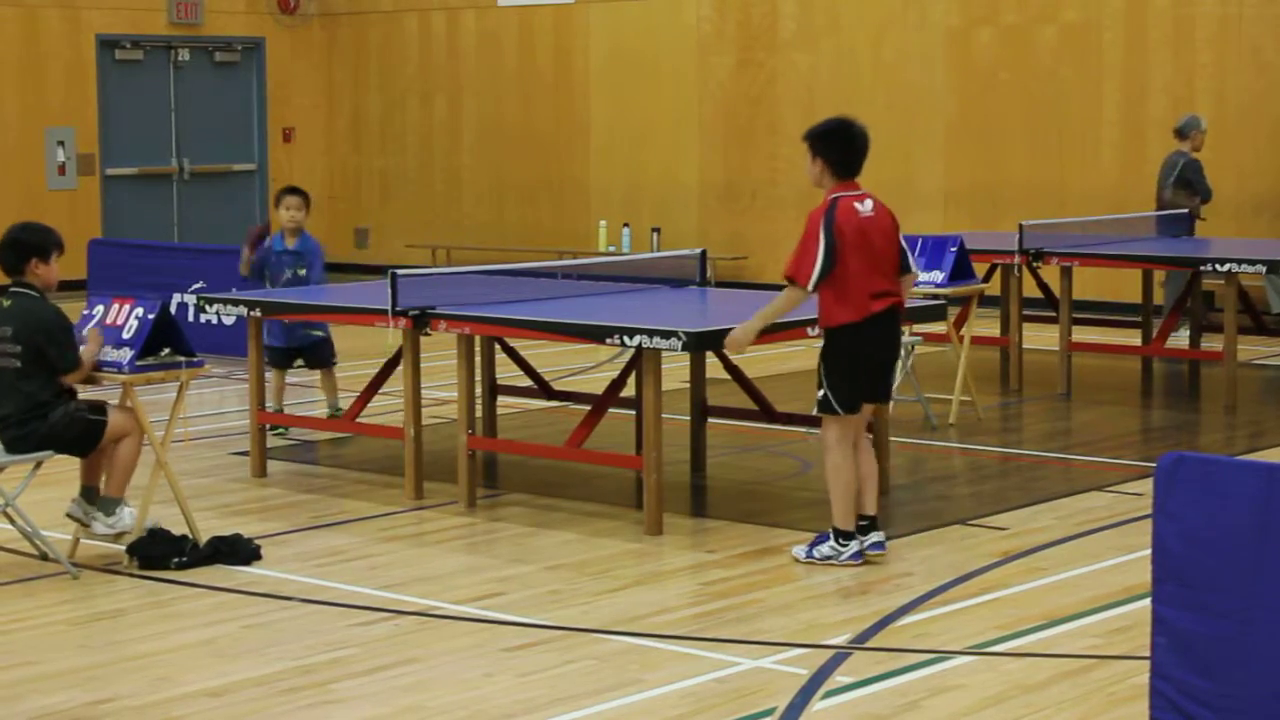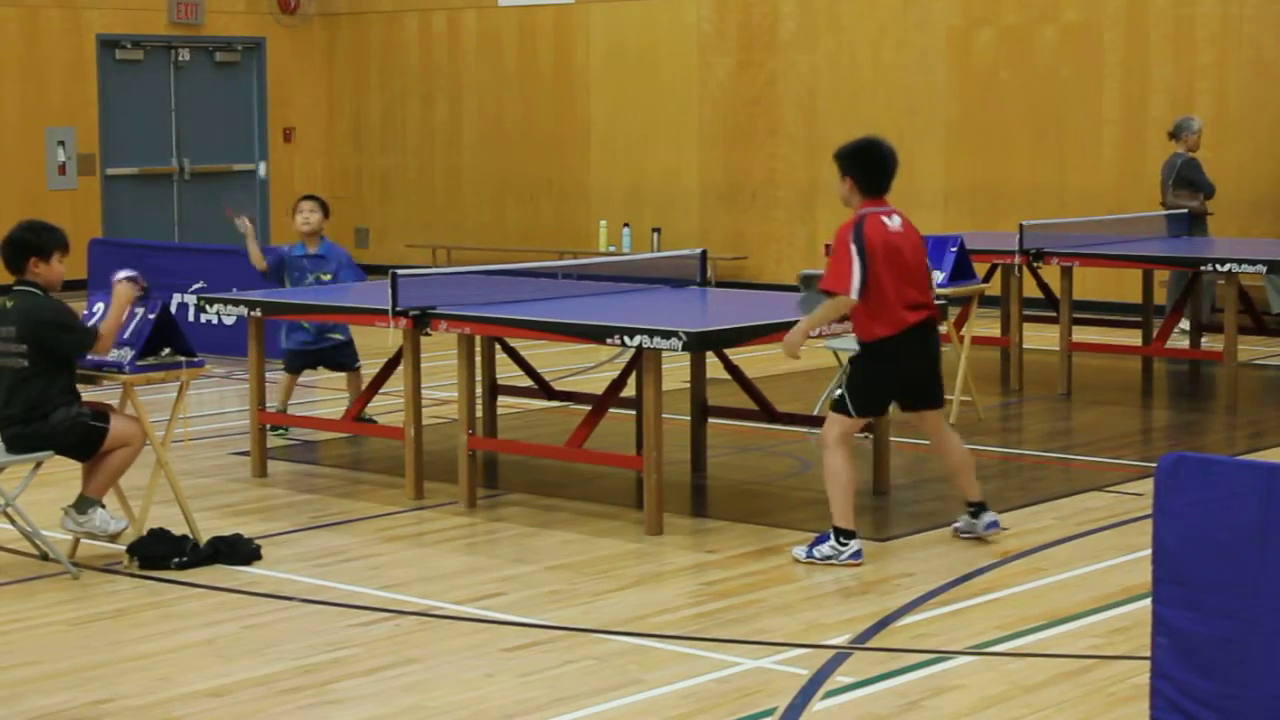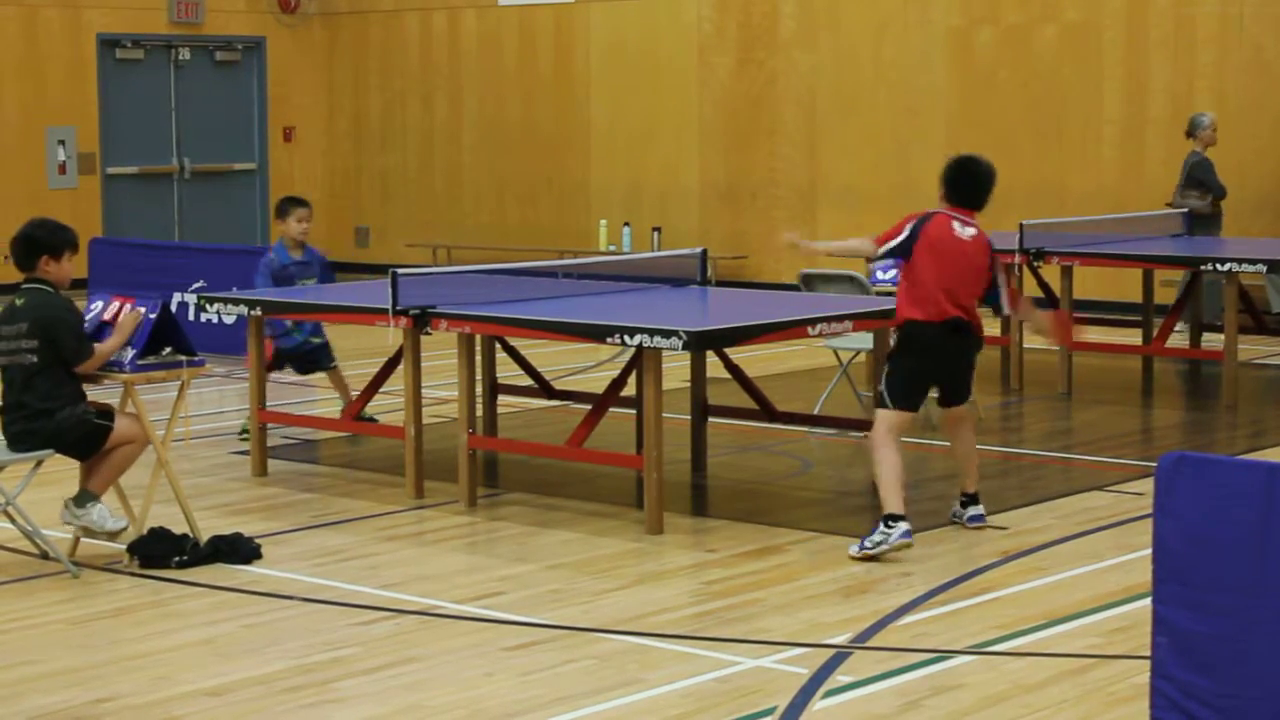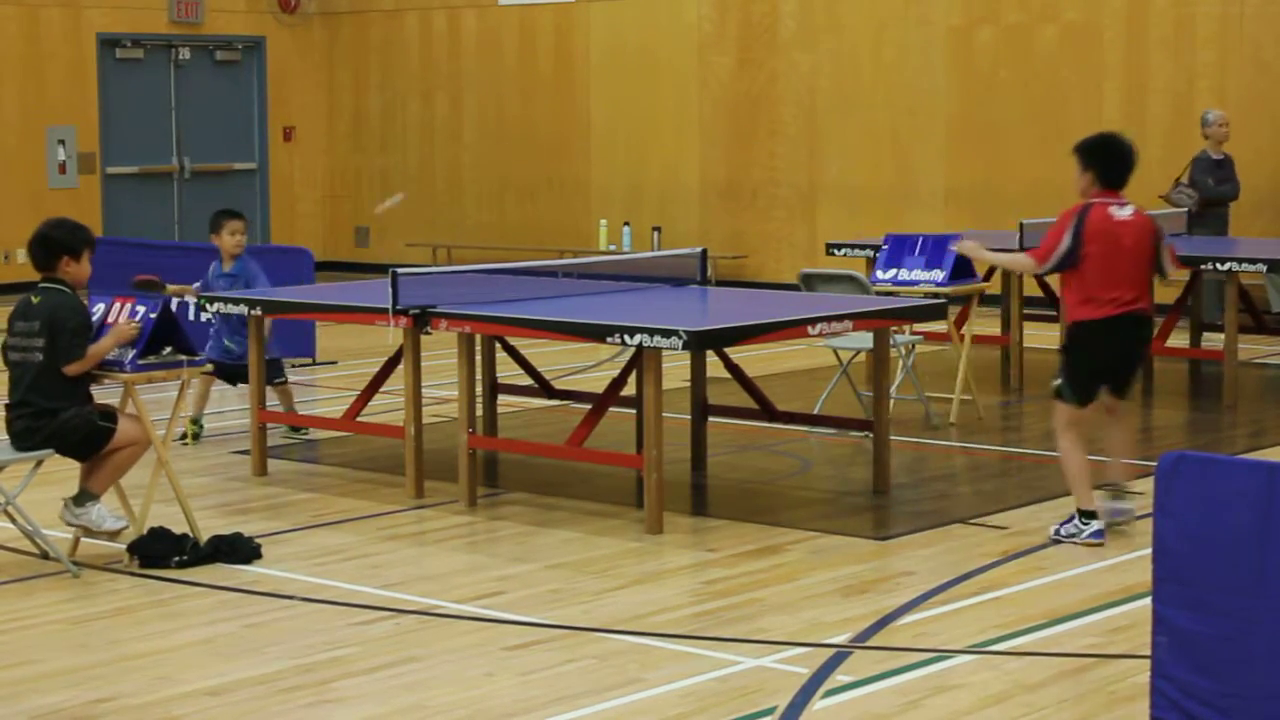
dt=0.7s
person 1, frame 1
left shoulder: (827, 216)
right shoulder: (881, 211)
left elbow: (803, 286)
right elbow: (907, 277)
left wrist: (752, 326)
left hip: (849, 335)
right hip: (886, 328)
left knee: (836, 435)
right knee: (858, 433)
left ankle: (844, 539)
right ankle: (869, 528)
person 1, frame 2
left shoulder: (854, 231)
right shoulder: (906, 226)
left elbow: (846, 298)
left wrist: (802, 329)
left hip: (884, 348)
right hip: (922, 339)
left knee: (834, 436)
right knee: (937, 427)
left ankle: (843, 539)
right ankle: (979, 512)
person 1, frame 3
left shoulder: (922, 225)
right shoulder: (984, 246)
left elbow: (872, 247)
right elbow: (1011, 303)
left wrist: (816, 245)
right wrist: (1041, 322)
left hip: (918, 337)
right hip: (962, 339)
left knee: (884, 433)
right knee: (958, 420)
left ankle: (894, 523)
right ankle: (970, 504)
person 1, frame 4
left shoulder: (1079, 218)
right shoulder: (1145, 222)
left elbow: (1034, 264)
right elbow: (1169, 270)
left wrist: (983, 255)
left hip: (1092, 331)
right hip: (1135, 329)
left knee: (1068, 425)
right knee: (1115, 409)
left ankle: (1087, 519)
right ankle: (1121, 492)
person 2, frame 1
right shoulder: (44, 314)
right elbow: (71, 376)
left wrist: (74, 348)
right wrist: (90, 349)
right hip: (39, 424)
left knee: (102, 416)
right knee: (130, 422)
left ankle: (89, 503)
right ankle: (109, 511)
person 2, frame 2
right shoulder: (47, 310)
right elbow: (99, 343)
left wrist: (72, 334)
right wrist: (121, 301)
right hip: (42, 423)
left knee: (104, 417)
right knee: (133, 432)
left ankle: (87, 506)
right ankle: (83, 511)
person 2, frame 3
right shoulder: (57, 307)
right elbow: (84, 363)
left wrist: (90, 332)
right wrist: (120, 335)
right hip: (49, 422)
left knee: (104, 417)
right knee: (137, 430)
left ankle: (85, 505)
right ankle: (84, 504)
person 2, frame 4
right shoulder: (69, 307)
right elbow: (72, 365)
right wrist: (112, 340)
right hip: (52, 421)
left knee: (108, 419)
right knee: (139, 433)
left ankle: (84, 505)
right ankle: (83, 504)
person 3, frame 1
left shoulder: (312, 247)
right shoulder: (267, 247)
left elbow: (317, 284)
right elbow: (246, 272)
right wrist: (247, 258)
left hip: (310, 321)
right hip: (278, 321)
left knee: (326, 366)
right knee: (278, 368)
left ankle: (334, 411)
right ankle: (277, 413)
person 3, frame 2
left shoulder: (337, 254)
right shoulder: (288, 255)
left elbow: (359, 283)
right elbow: (261, 265)
right wrist: (250, 235)
left hip: (332, 327)
right hip: (300, 328)
left knee: (353, 368)
right knee: (292, 372)
left ankle: (356, 412)
right ankle: (280, 414)
person 3, frame 3
left shoulder: (317, 259)
right shoulder: (271, 261)
right wrist: (264, 329)
left hip: (309, 328)
right hip: (280, 329)
left knee: (332, 368)
person 3, frame 4
left shoulder: (250, 269)
right shoulder: (214, 270)
right elbow: (203, 291)
left wrist: (265, 327)
right wrist: (178, 289)
right hip: (225, 338)
left knee: (279, 383)
right knee: (206, 374)
right ankle: (194, 422)
person 4, frame 1
left shoulder: (1170, 160)
right shoulder: (1190, 163)
right elbow: (1206, 195)
left wrist: (1188, 198)
right wrist: (1193, 200)
left hip: (1167, 222)
right hip: (1179, 224)
left knee: (1177, 272)
right knee: (1179, 273)
person 4, frame 2
left shoulder: (1169, 163)
right shoulder: (1188, 163)
right elbow: (1209, 191)
left wrist: (1191, 196)
right wrist: (1196, 195)
left hip: (1175, 224)
right hip: (1191, 225)
left knee: (1179, 272)
right knee: (1205, 273)
right ankle: (1192, 319)
person 4, frame 3
left shoulder: (1193, 160)
right shoulder: (1200, 163)
left elbow: (1210, 191)
right elbow: (1220, 192)
left wrist: (1206, 196)
right wrist: (1209, 196)
left hip: (1196, 224)
right hip: (1203, 225)
left knee: (1193, 272)
right knee: (1212, 274)
left ankle: (1182, 319)
right ankle: (1211, 325)
person 4, frame 4
left shoulder: (1227, 160)
right shoulder: (1200, 161)
left elbow: (1234, 191)
right elbow: (1208, 193)
left wrist: (1217, 192)
right wrist: (1224, 192)
left hip: (1220, 224)
right hip: (1202, 226)
left knee: (1219, 274)
right knee: (1208, 274)
left ankle: (1213, 321)
right ankle: (1209, 325)
